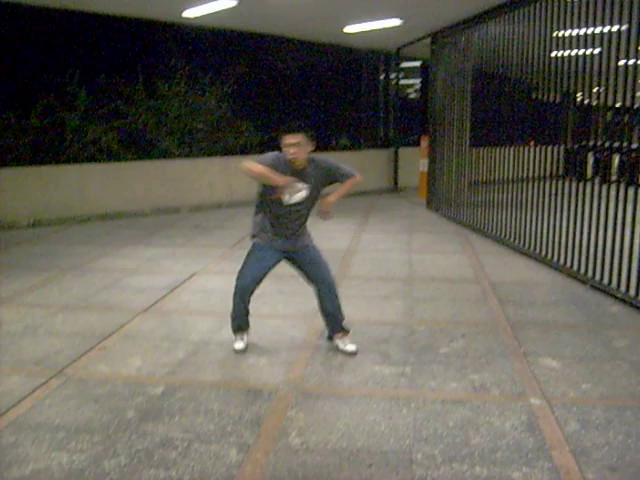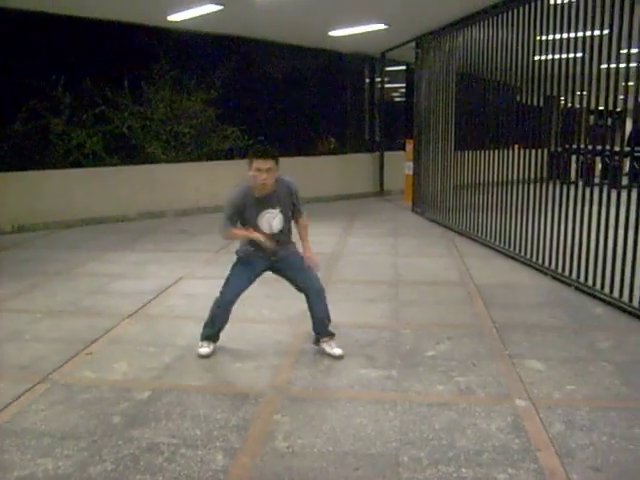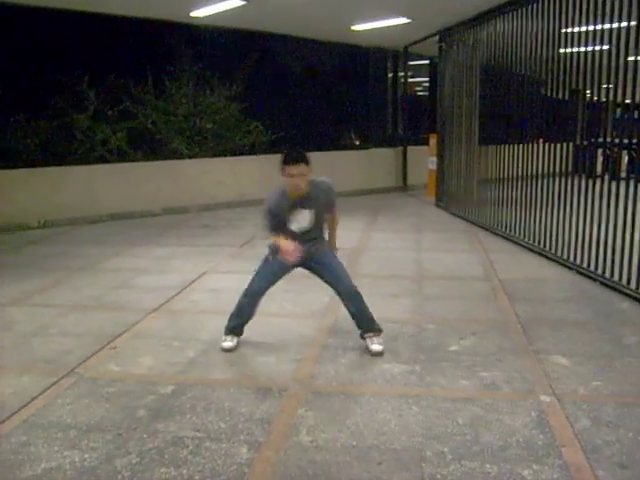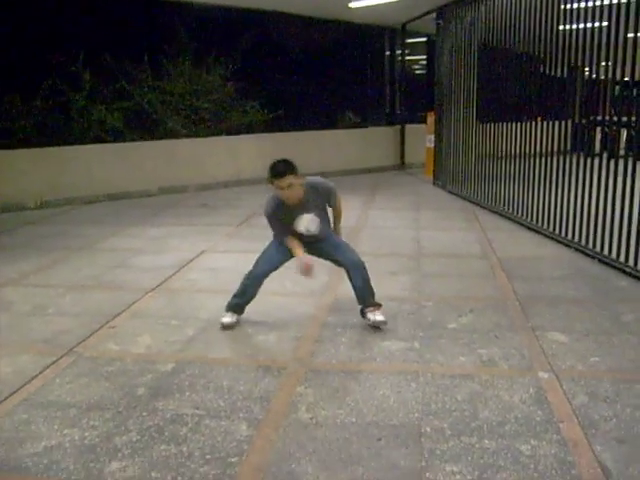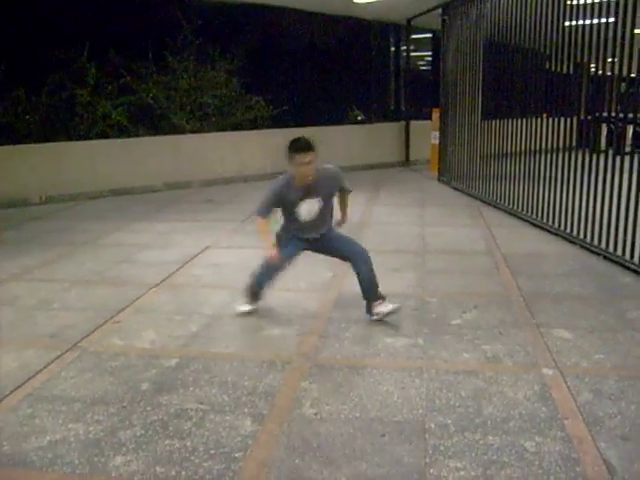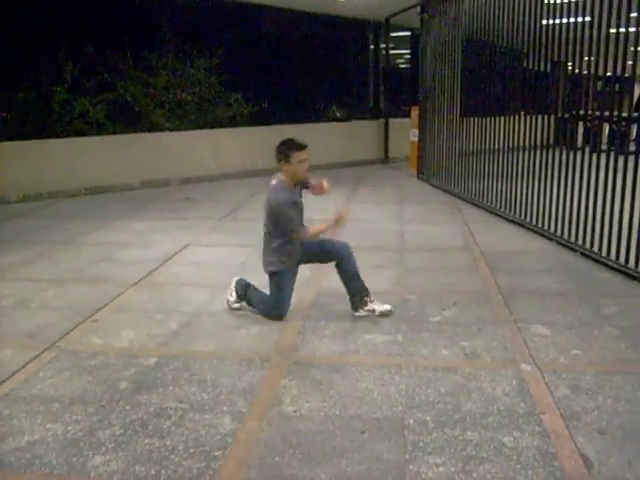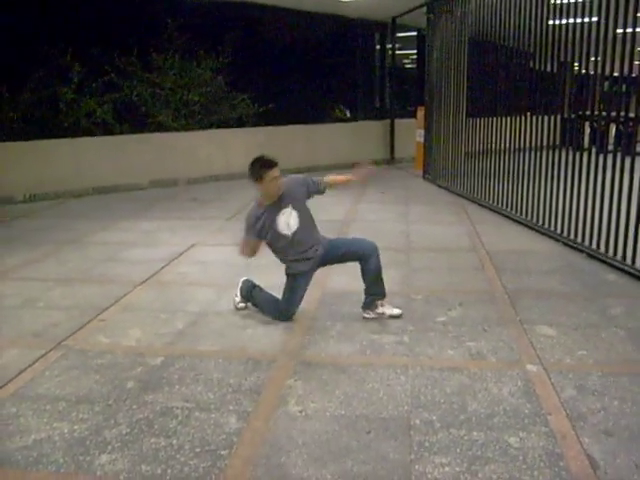
dt=0.4s
person 1, frame 1
left shoulder: (320, 166)
right shoulder: (276, 161)
left elbow: (355, 178)
right elbow: (247, 166)
left wrist: (332, 198)
right wrist: (280, 181)
left hip: (299, 240)
right hip: (268, 240)
left knee: (326, 282)
right knee: (243, 285)
left ankle: (338, 332)
right ankle: (240, 331)
person 1, frame 2
left shoulder: (287, 187)
right shoulder: (238, 198)
left elbow: (300, 217)
right elbow: (228, 232)
left wrist: (307, 248)
right wrist: (254, 235)
left hip: (284, 252)
right hip: (252, 255)
left knee: (315, 288)
right knee: (227, 297)
left ankle: (323, 337)
right ankle: (209, 338)
person 1, frame 3
left shoulder: (323, 187)
right shoulder: (275, 203)
left elbow: (331, 208)
right elbow: (276, 236)
left wrist: (332, 238)
right wrist: (285, 245)
left hip: (318, 249)
right hip: (285, 250)
left knee: (347, 289)
right knee: (254, 289)
left ankle: (370, 333)
right ankle: (233, 332)
person 1, frame 4
left shoulder: (317, 186)
right shoulder: (272, 208)
left elbow: (335, 200)
right elbow: (288, 237)
left wrist: (337, 226)
right wrist: (301, 256)
left hip: (322, 237)
right hip: (290, 240)
left knee: (355, 263)
right knee: (257, 272)
left ankle: (370, 308)
right ankle: (234, 310)
person 1, frame 5
left shoulder: (330, 174)
right shoulder: (281, 187)
left elbow: (343, 190)
right elbow: (262, 216)
left wrist: (344, 214)
right wrist: (270, 245)
left hip: (322, 233)
right hip: (293, 237)
left knee: (360, 254)
right knee: (270, 268)
left ankle: (375, 304)
right ankle: (252, 295)
person 1, frame 6
left shoulder: (290, 177)
right shoulder: (280, 199)
left elbow: (317, 186)
right elbow: (302, 235)
left wrist: (320, 186)
right wrist: (333, 224)
left hip: (299, 245)
right hip: (281, 257)
left knee: (342, 250)
right knee: (276, 313)
left ankle: (362, 303)
right ankle: (241, 288)
person 1, frame 7
left shoulder: (293, 185)
right shoulder: (256, 218)
left elbow: (324, 182)
right elbow: (249, 252)
left wrist: (352, 177)
right wrist: (248, 246)
left hip: (320, 246)
right hip: (300, 262)
left knee: (368, 249)
right knee: (284, 314)
left ankle: (373, 305)
right ankle: (248, 289)
